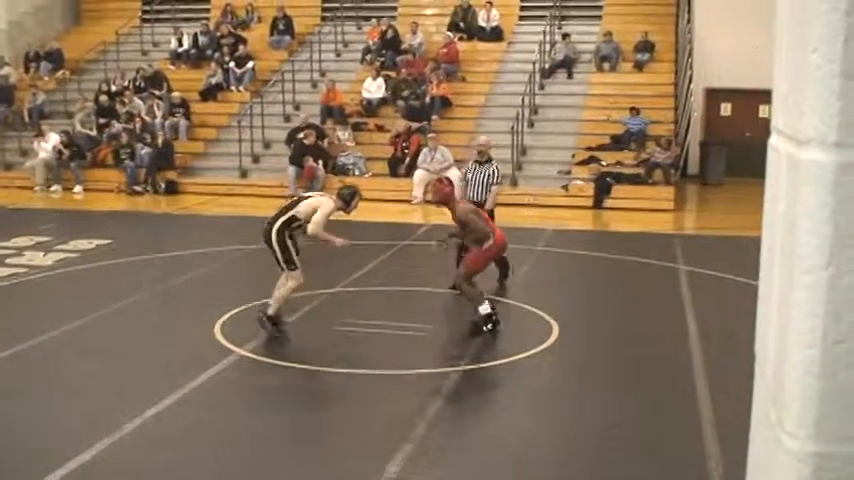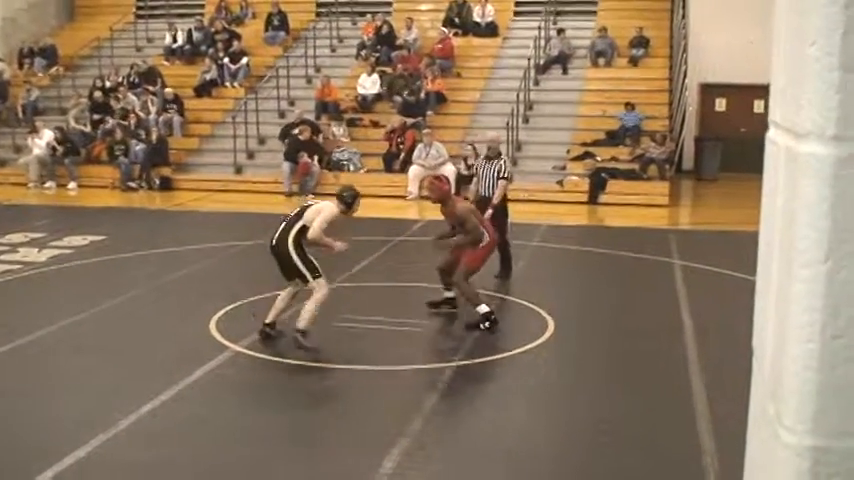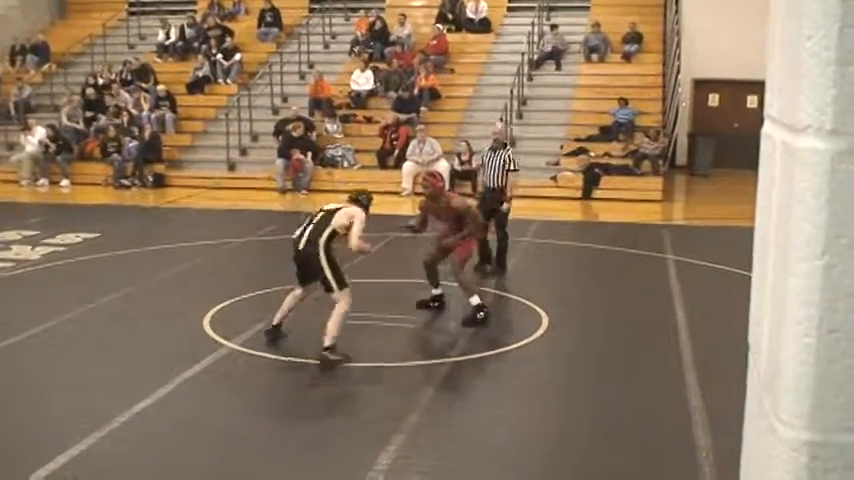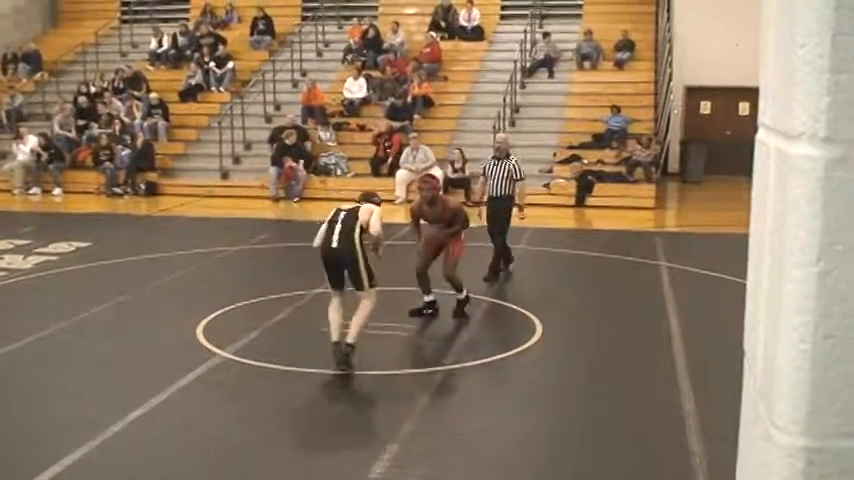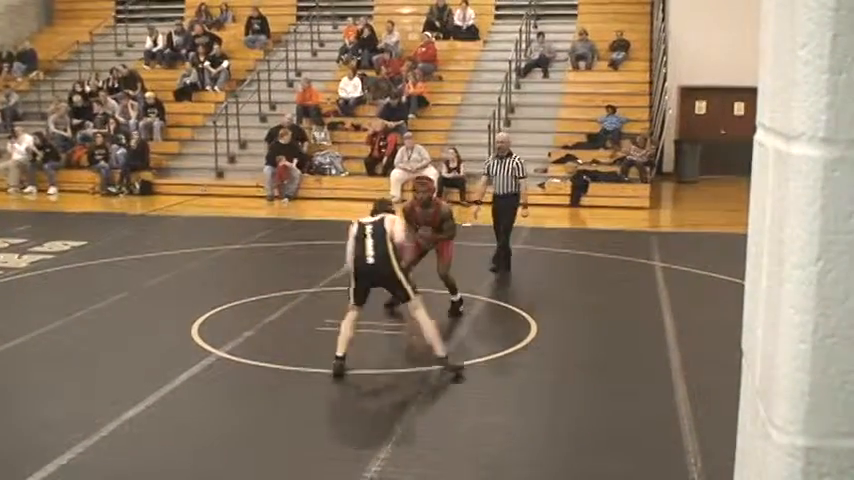
dt=0.2s
person 1, frame 1
left shoulder: (323, 199)
right shoulder: (329, 203)
right elbow: (312, 230)
left wrist: (317, 233)
right wrist: (334, 240)
left hip: (277, 228)
right hip: (278, 233)
left knee: (290, 272)
right knee: (296, 279)
left ankle: (274, 314)
right ankle: (269, 316)
person 1, frame 2
left shoulder: (324, 205)
right shoulder: (333, 208)
right elbow: (312, 235)
left wrist: (329, 243)
right wrist: (333, 245)
left hip: (279, 243)
right hip: (289, 244)
left knee: (295, 286)
right knee: (322, 290)
left ankle: (268, 326)
right ankle: (300, 333)
person 1, frame 3
left shoulder: (330, 208)
right shoulder: (358, 213)
left elbow: (298, 234)
right elbow: (355, 245)
right wrist: (366, 247)
left hip: (299, 248)
right hip: (317, 251)
left knee: (303, 289)
right knee: (344, 302)
left ankle: (274, 328)
right ankle: (328, 351)
person 1, frame 4
left shoulder: (337, 210)
right shoulder: (374, 208)
left elbow: (317, 243)
right elbow: (375, 231)
right wrist: (376, 246)
left hip: (328, 249)
right hip: (351, 248)
left knee: (336, 297)
right knee: (368, 299)
left ankle: (336, 345)
right ankle: (347, 347)
person 1, frame 5
left shoulder: (356, 225)
right shoulder: (393, 219)
left elbow: (350, 263)
right elbow: (399, 240)
left hip: (361, 268)
right hip: (386, 265)
left knee: (352, 313)
right knee: (418, 310)
left ankle: (339, 360)
right ankle: (443, 360)
person 2, frame 1
left shoulder: (461, 211)
right shoulder: (459, 207)
left elbow: (484, 232)
left wrist: (465, 239)
right wrist: (453, 235)
left hip: (491, 242)
right hip: (494, 241)
left knee: (461, 280)
right knee: (466, 277)
left ankle: (488, 318)
right ankle: (488, 312)
person 2, frame 2
left shoulder: (460, 209)
right shoulder: (445, 208)
left elbow: (478, 235)
right elbow: (455, 229)
left wrist: (454, 242)
right wrist: (442, 237)
left hip: (483, 241)
right hip: (473, 240)
left knee: (458, 279)
right knee: (443, 268)
left ankle: (488, 317)
right ankle: (450, 299)
person 2, frame 3
left shoulder: (456, 204)
right shoulder: (425, 204)
left elbow: (478, 223)
right elbow: (421, 225)
left wrist: (455, 239)
right wrist: (413, 226)
left hip: (468, 233)
right hip: (453, 231)
left knee: (456, 268)
right knee: (429, 262)
left ankle: (479, 310)
right ankle: (437, 298)
person 2, frame 4
left shoulder: (451, 205)
right shoulder: (417, 207)
left elbow: (465, 223)
right elbow: (415, 223)
left wrist: (445, 232)
right wrist: (420, 240)
left hip: (453, 235)
right hip: (436, 235)
left knee: (448, 273)
right knee: (420, 269)
left ankle: (462, 299)
right ankle: (430, 305)
person 2, frame 5
left shoulder: (443, 209)
right shoulder: (408, 208)
left elbow: (451, 233)
left wrist: (433, 236)
right wrist: (418, 236)
left hip: (442, 238)
right hip: (423, 237)
left knee: (443, 273)
right knee: (405, 267)
left ankle: (457, 301)
right ankle: (397, 297)
person 3, frame 1
left shoulder: (493, 168)
right shoulder: (470, 166)
left elbow: (493, 193)
left wrist: (486, 212)
left hip: (484, 208)
right knee: (463, 245)
left ankle: (504, 273)
person 3, frame 2
left shoulder: (502, 163)
right shoulder: (480, 161)
left elbow: (501, 188)
left wrist: (492, 208)
left hip: (497, 204)
right hip: (481, 202)
left knee: (500, 238)
left ankle: (505, 269)
person 3, frame 3
left shoulder: (508, 154)
right shoulder: (486, 152)
left elbow: (512, 179)
left wrist: (508, 200)
right wrist: (482, 192)
left hip: (501, 194)
right hip: (487, 192)
left knee: (500, 231)
left ankle: (500, 266)
right ankle: (484, 261)
person 3, frame 4
left shoulder: (513, 163)
right shoulder: (488, 161)
left elbow: (520, 186)
right elbow: (483, 182)
left wrist: (521, 207)
right wrist: (479, 203)
left hip: (505, 202)
right hip: (491, 201)
left knee: (499, 237)
right knee: (493, 234)
left ankle: (493, 272)
right ankle: (507, 259)
person 3, frame 5
left shoulder: (516, 161)
right shoulder: (491, 161)
left elbow: (522, 184)
right elbow: (484, 182)
left wrist: (524, 205)
right wrist: (477, 203)
left hip: (510, 199)
right hip: (497, 199)
left knee: (504, 232)
right knee: (499, 233)
left ankle: (499, 263)
right ankle: (503, 263)
